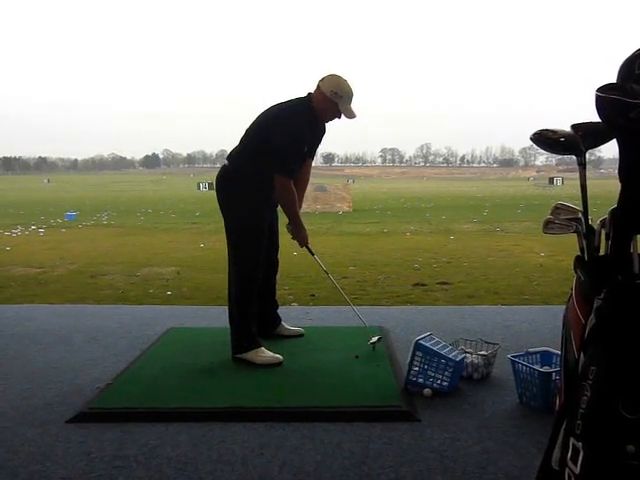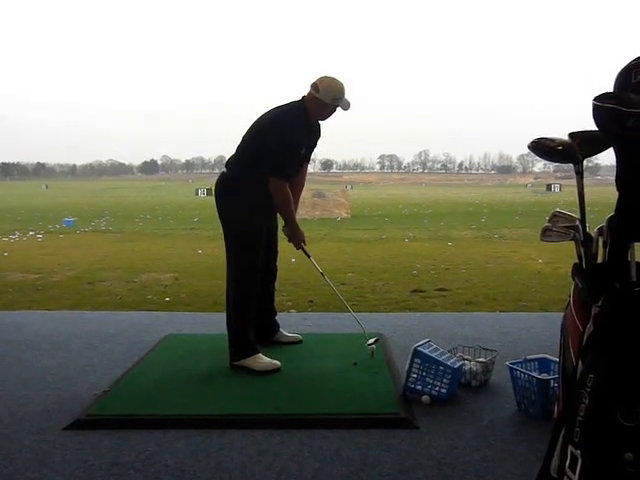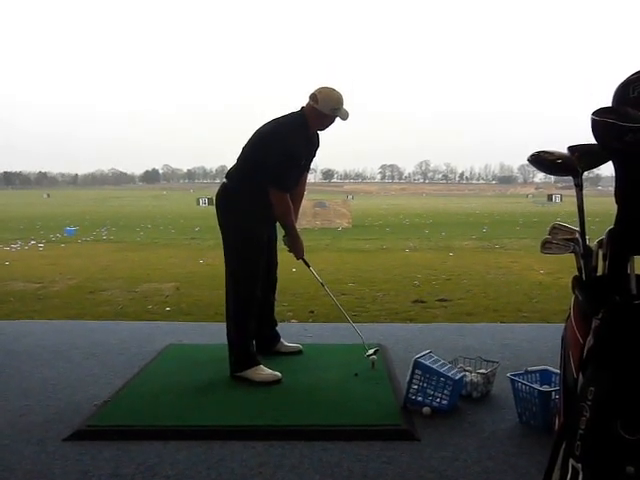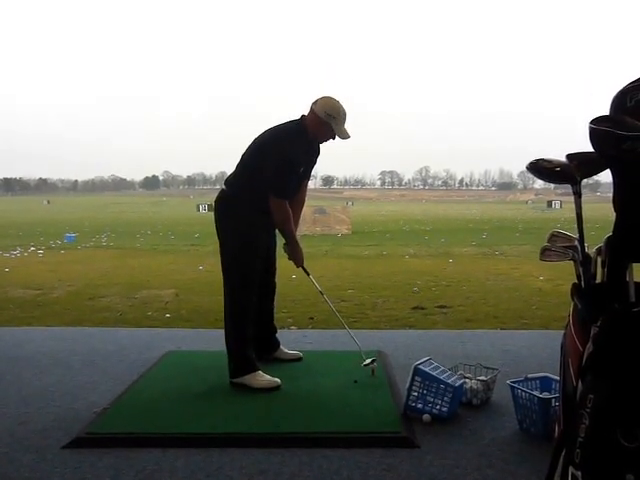
dt=1s
person 1, frame 1
left shoulder: (315, 123)
right shoulder: (288, 122)
left elbow: (304, 167)
right elbow: (283, 181)
left wrist: (296, 214)
right wrist: (297, 224)
left hip: (262, 189)
right hip: (238, 189)
left knee: (268, 259)
right knee: (247, 264)
left ankle: (267, 322)
right ankle: (244, 343)
person 1, frame 2
left shoulder: (311, 126)
right shoulder: (283, 125)
left elbow: (299, 171)
right elbow: (278, 182)
left wrist: (292, 216)
right wrist: (292, 225)
left hip: (262, 196)
right hip: (237, 196)
left knee: (266, 266)
right knee: (245, 270)
left ankle: (266, 329)
right ankle: (242, 350)
person 1, frame 3
left shoulder: (309, 137)
right shoulder: (283, 137)
left elbow: (299, 181)
right elbow: (279, 194)
left wrist: (292, 224)
right wrist: (293, 235)
left hip: (261, 206)
right hip: (238, 207)
left knee: (267, 275)
right knee: (245, 280)
left ankle: (267, 339)
right ankle: (242, 362)
person 1, frame 4
left shoulder: (309, 145)
right shoulder: (281, 144)
left elbow: (299, 189)
right elbow: (278, 201)
left wrist: (293, 233)
right wrist: (292, 243)
left hip: (261, 213)
right hip: (236, 214)
left knee: (265, 283)
right knee: (242, 287)
left ankle: (266, 345)
right ankle: (241, 367)
